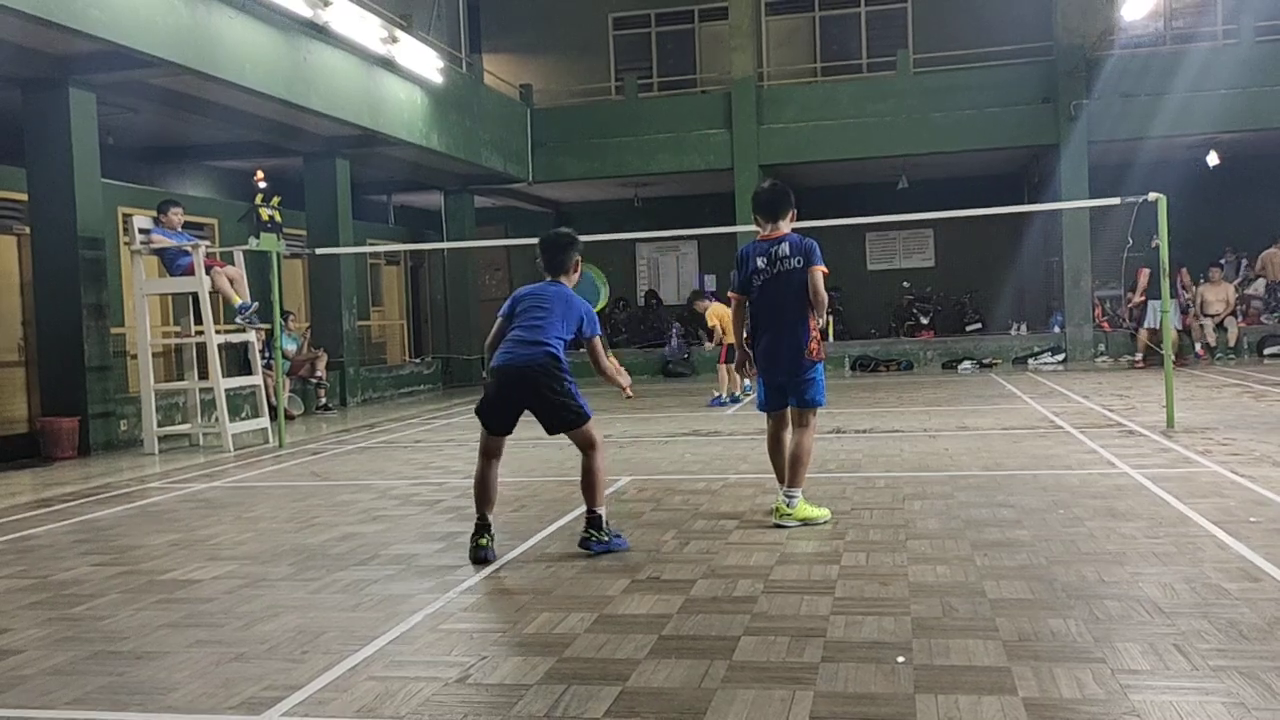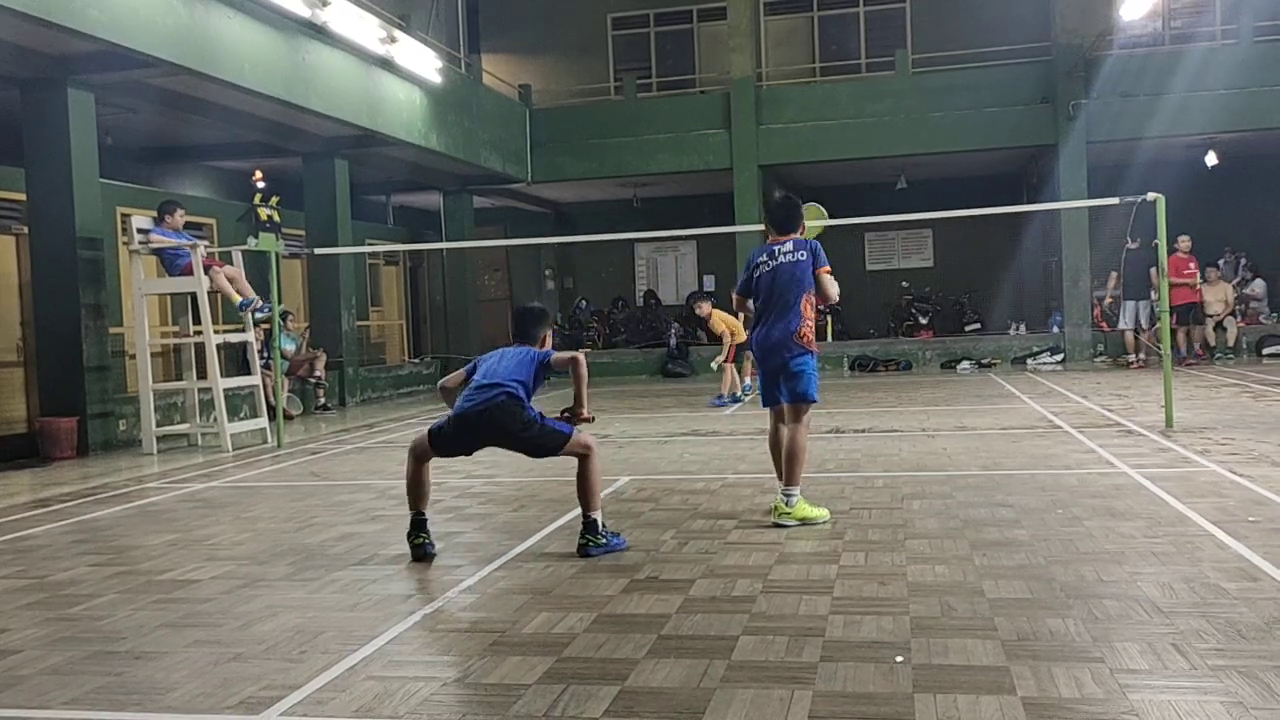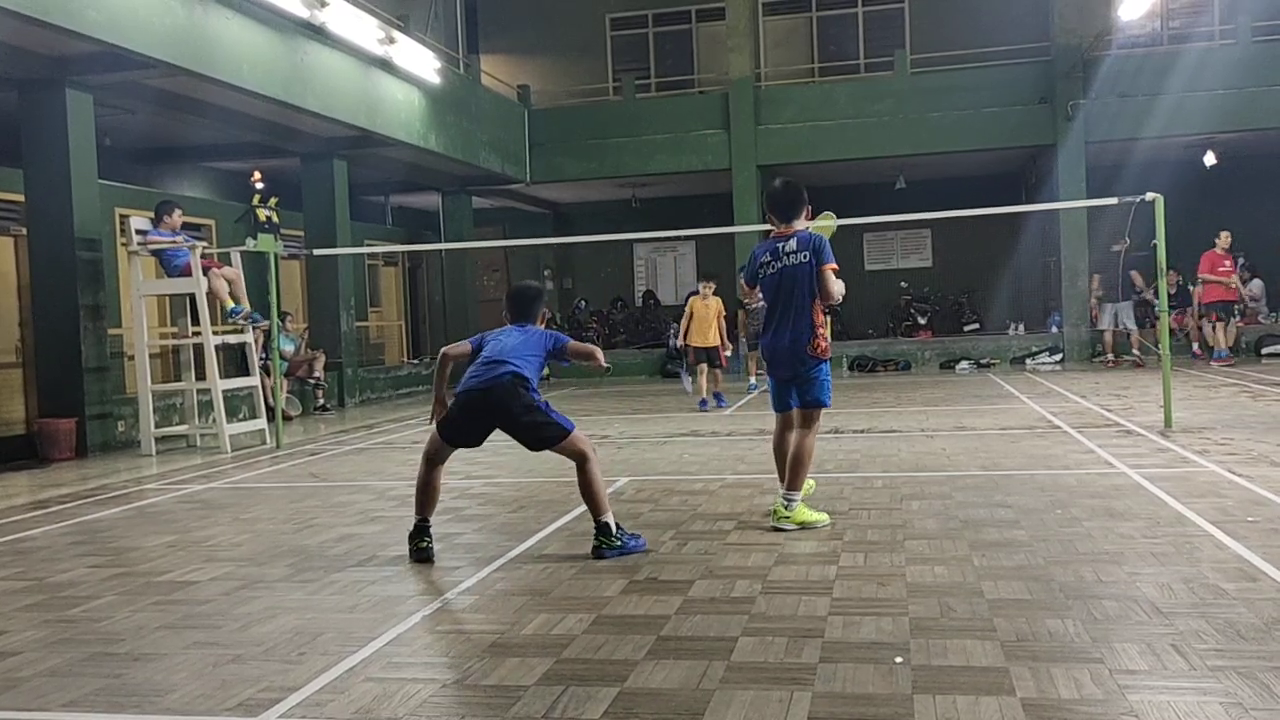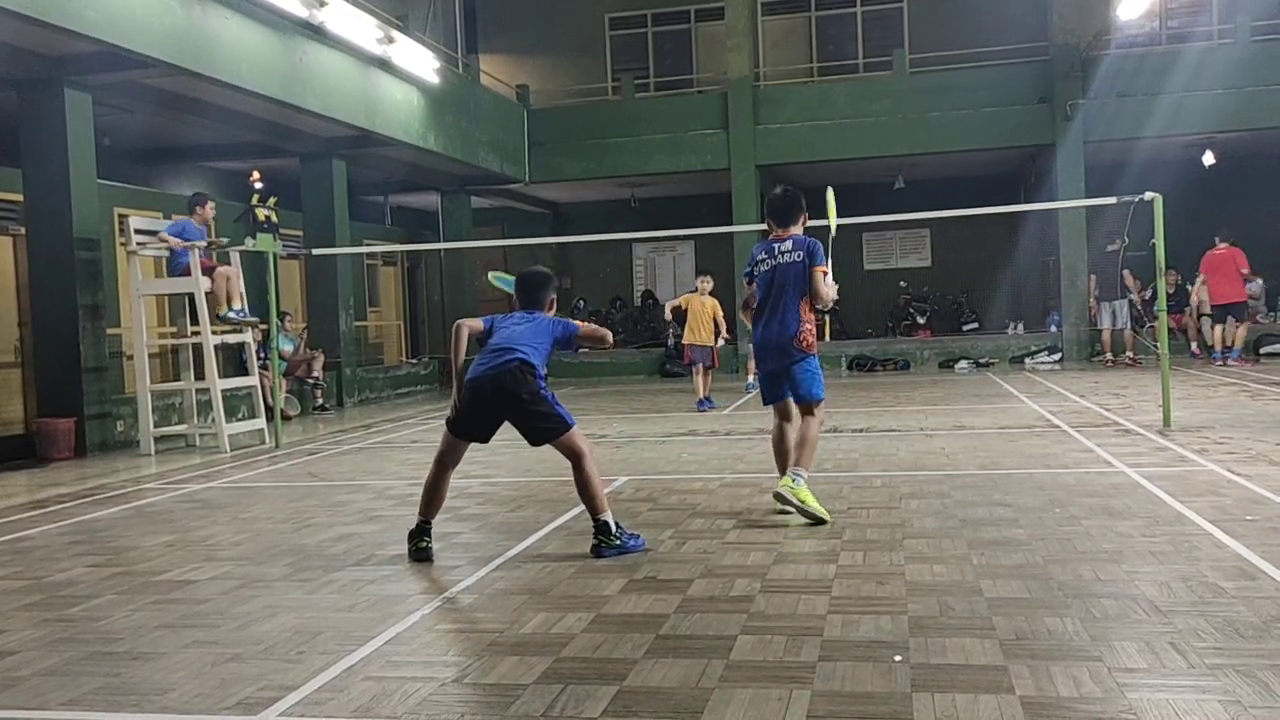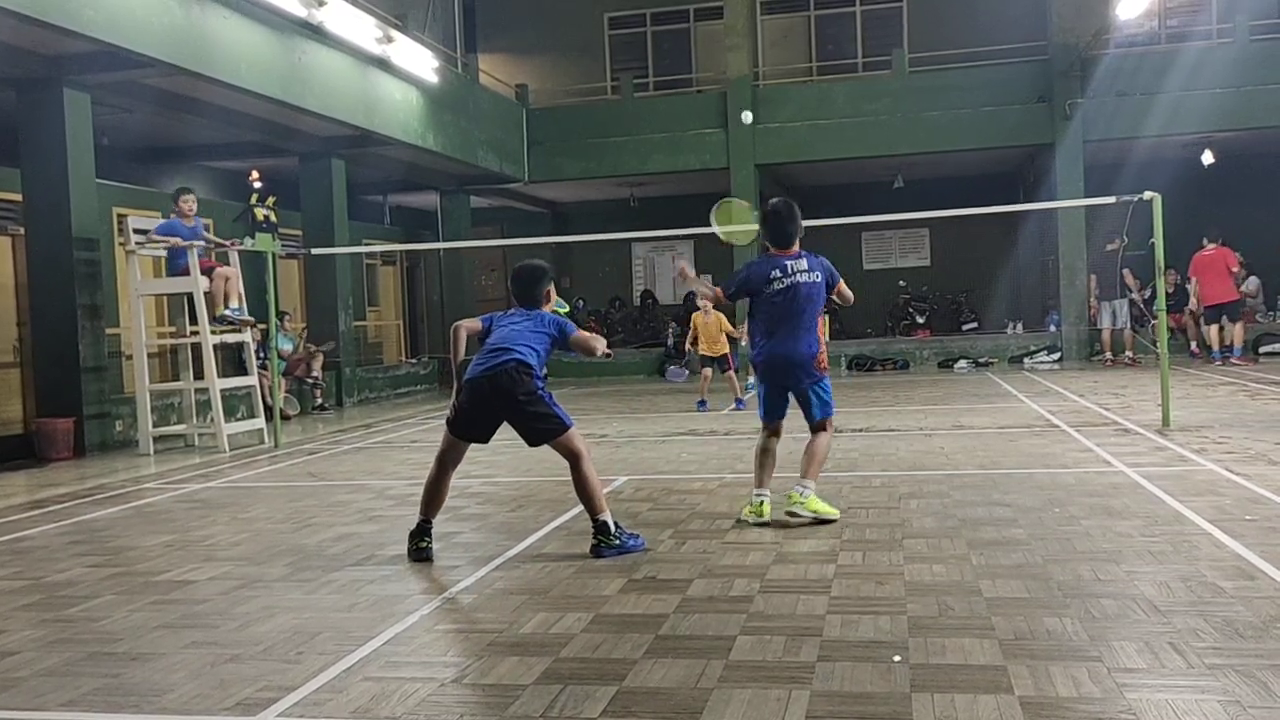
dt=1s
person 1, frame 1
left shoulder: (746, 254)
right shoulder: (806, 246)
left elbow: (738, 307)
right elbow: (818, 294)
left wrist: (742, 348)
right wrist: (821, 317)
left hip: (766, 353)
right hip: (802, 348)
left knee: (777, 423)
right knee: (803, 423)
left ankle: (786, 496)
right ankle: (791, 503)
person 1, frame 2
left shoulder: (756, 257)
right shoulder: (811, 248)
left elbow: (739, 304)
right elbow: (828, 295)
right wrist: (834, 287)
left hip: (763, 344)
right hip: (796, 341)
left knee: (778, 418)
right knee: (798, 418)
left ankle: (785, 495)
right ankle: (790, 503)
person 1, frame 3
left shoulder: (761, 251)
right shoulder: (816, 243)
left elbow: (748, 289)
right elbow: (829, 295)
right wrist: (840, 289)
left hip: (774, 348)
right hip: (808, 346)
left knee: (785, 421)
right knee: (807, 424)
left ankle: (788, 490)
right ankle: (789, 506)
person 1, frame 4
left shoulder: (758, 252)
right shoulder: (810, 246)
left elbow: (751, 295)
right elbow: (818, 297)
right wrist: (832, 292)
left hip: (764, 343)
right hip: (796, 340)
left knee: (783, 414)
right knee: (812, 411)
left ankle: (787, 484)
right ankle: (795, 482)
person 1, frame 5
left shoulder: (756, 269)
right shoulder: (820, 265)
left elbow: (716, 296)
right elbow: (848, 299)
left wrist: (692, 278)
left hip: (769, 362)
right hip: (807, 360)
left knee: (771, 430)
right knee: (823, 428)
left ankle: (759, 502)
right ankle: (803, 494)
person 2, frame 1
left shoulder: (521, 294)
right shoulder: (581, 307)
left elbow: (491, 344)
right elbow: (601, 365)
right wrist: (622, 381)
left hip: (505, 372)
right hip: (547, 373)
left knee: (489, 455)
right knee: (591, 445)
left ankle: (482, 534)
right ankle: (596, 528)
person 2, frame 2
left shoulder: (488, 357)
right shoulder: (540, 355)
left elbow: (445, 386)
right elbow: (576, 359)
right wrist: (580, 407)
left hip: (466, 416)
right hip: (509, 414)
left knee: (417, 452)
right knee: (587, 448)
left ankle: (418, 534)
right ankle: (593, 532)
person 2, frame 3
left shoulder: (490, 336)
right shoulder: (547, 337)
left elbow: (447, 354)
right elbow: (593, 353)
left wrist: (439, 396)
right wrist: (599, 361)
left hip: (470, 395)
right hip: (514, 394)
left knee: (432, 458)
right knee: (585, 453)
left ankle: (421, 537)
right ankle: (608, 535)
person 2, frame 4
left shoulder: (500, 320)
right shoulder: (555, 324)
left elbow: (462, 326)
right elbow: (605, 337)
left wrist: (458, 381)
right wrist: (590, 330)
left hip: (479, 383)
right hip: (520, 381)
left knee: (445, 460)
right knee: (580, 452)
left ankle: (421, 537)
right ankle: (606, 533)
person 2, frame 5
left shoulder: (499, 318)
right shoulder: (553, 321)
left elbow: (460, 328)
right elbow: (590, 348)
left wrist: (458, 381)
right wrist: (599, 342)
left hip: (477, 383)
right hip: (517, 382)
left knee: (446, 460)
right knee: (577, 453)
left ankle: (421, 536)
right ankle: (606, 533)
